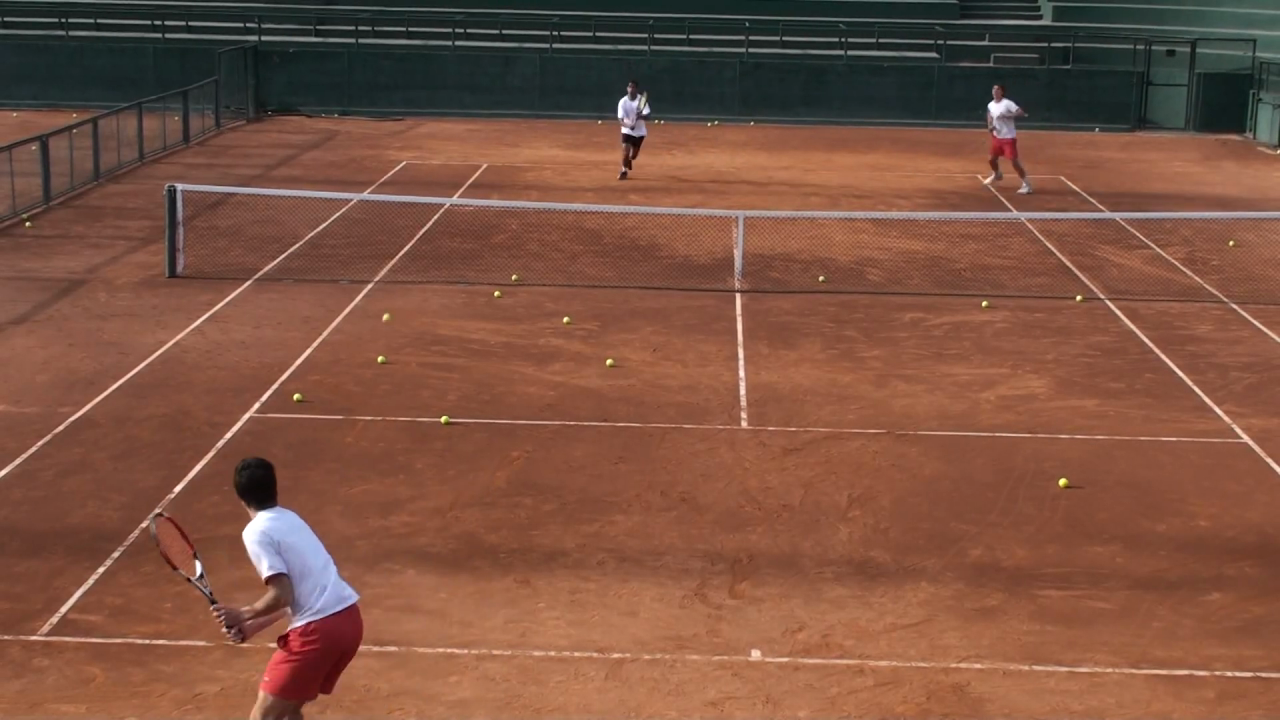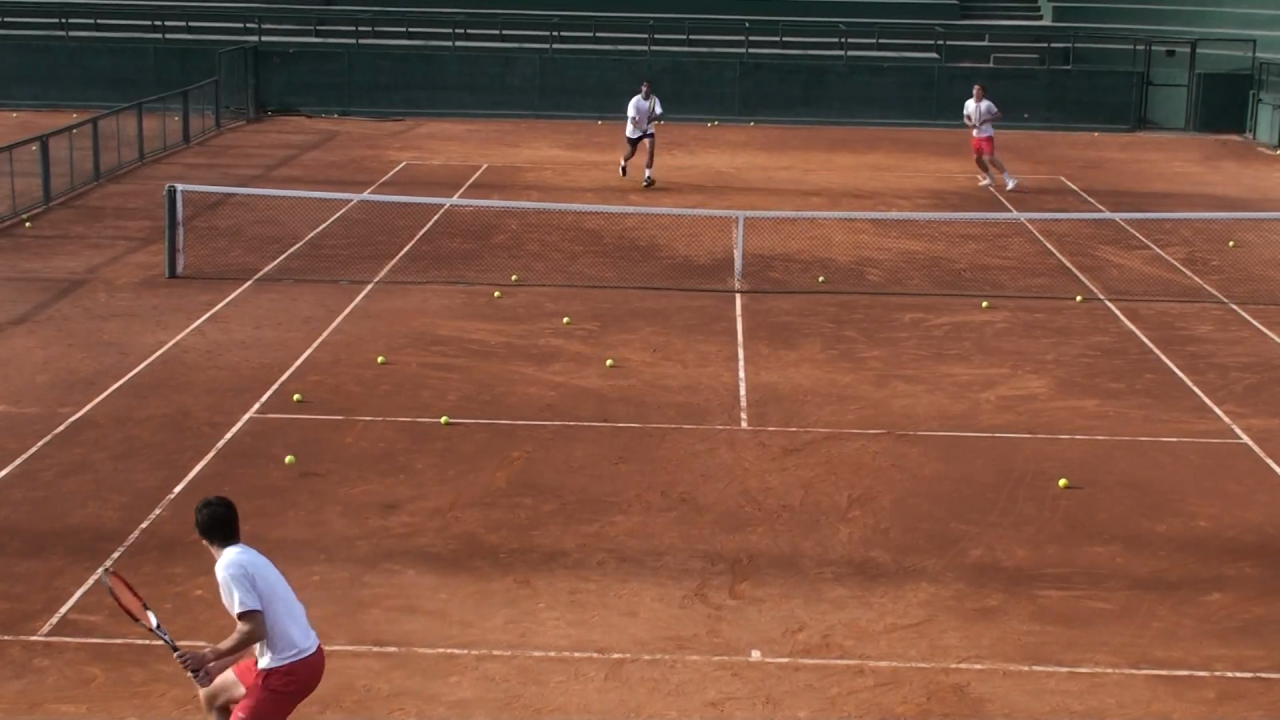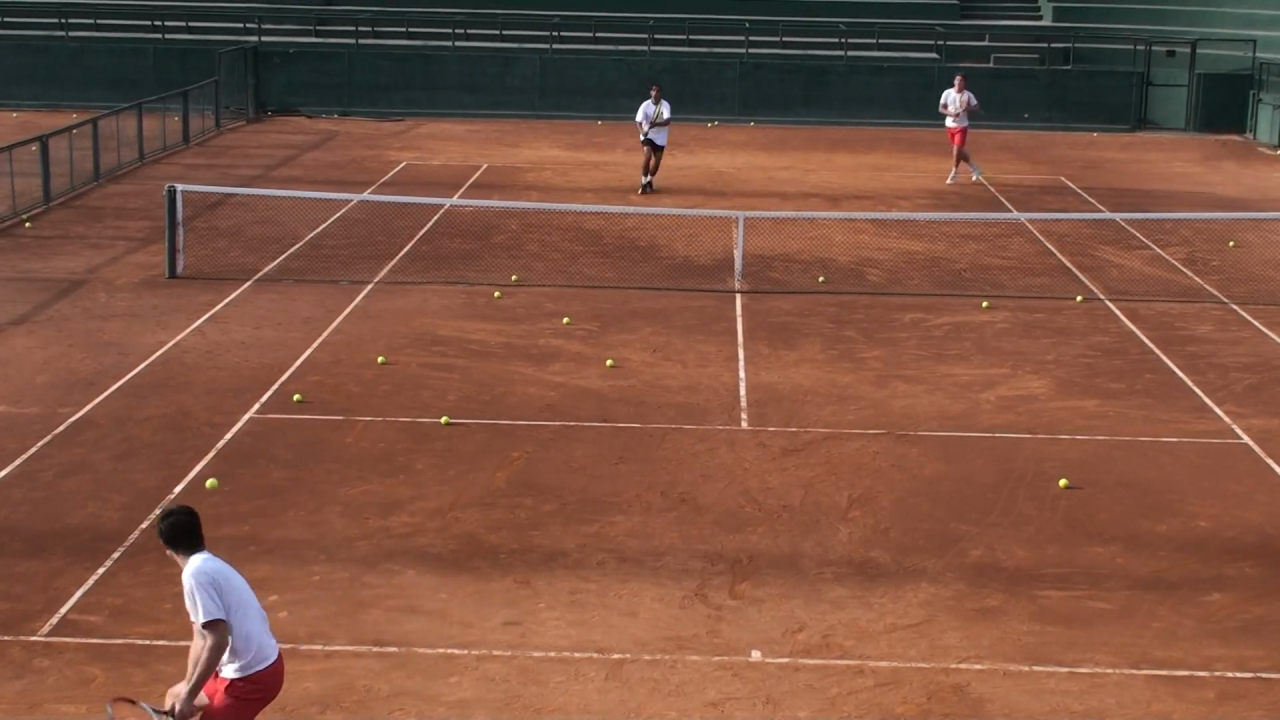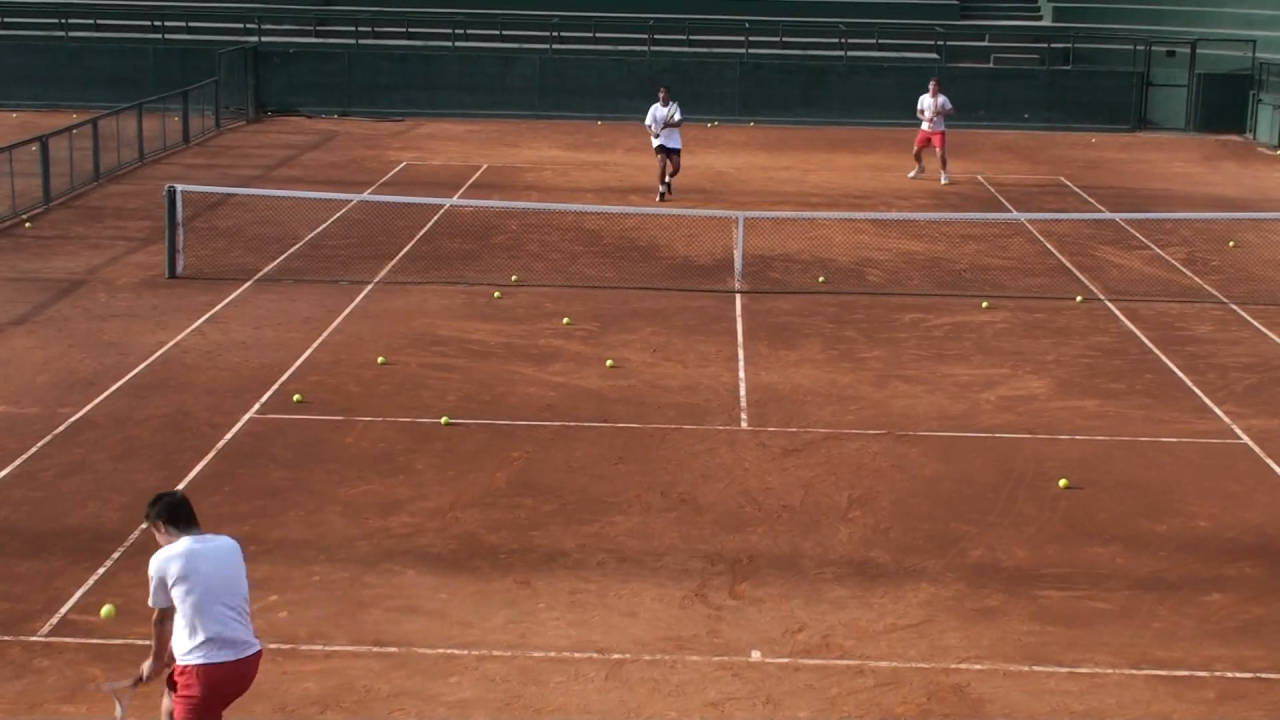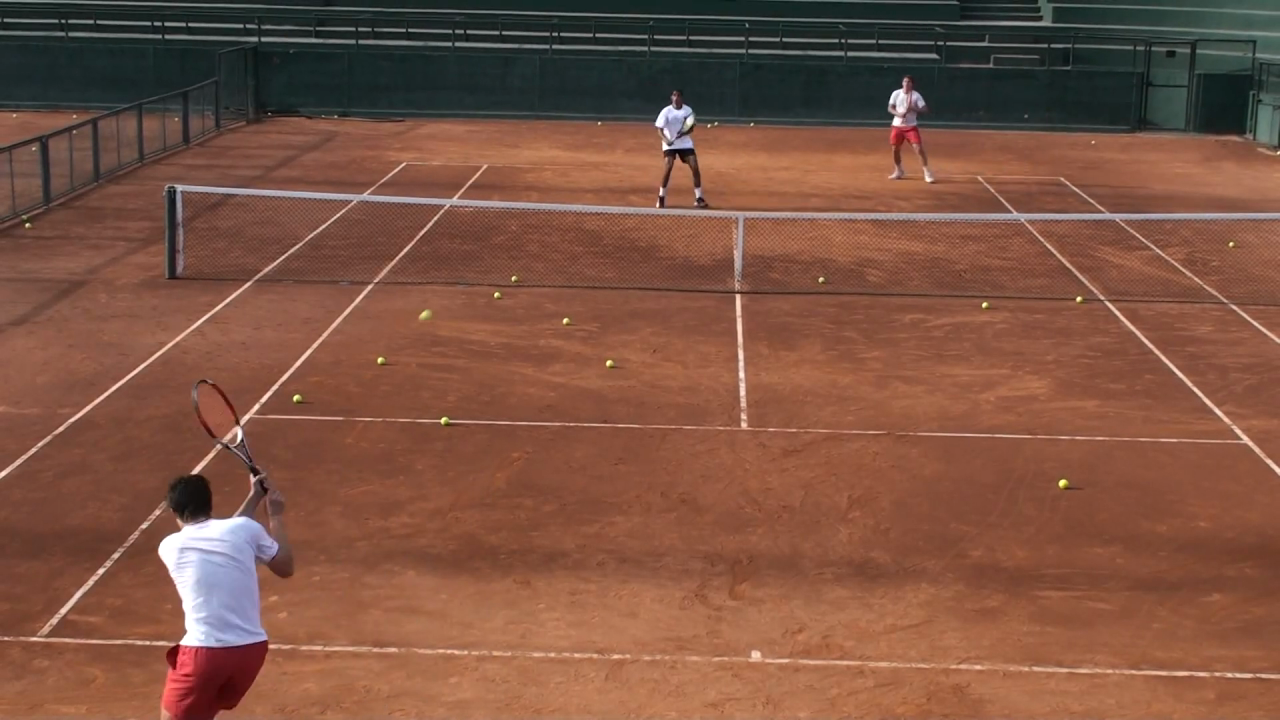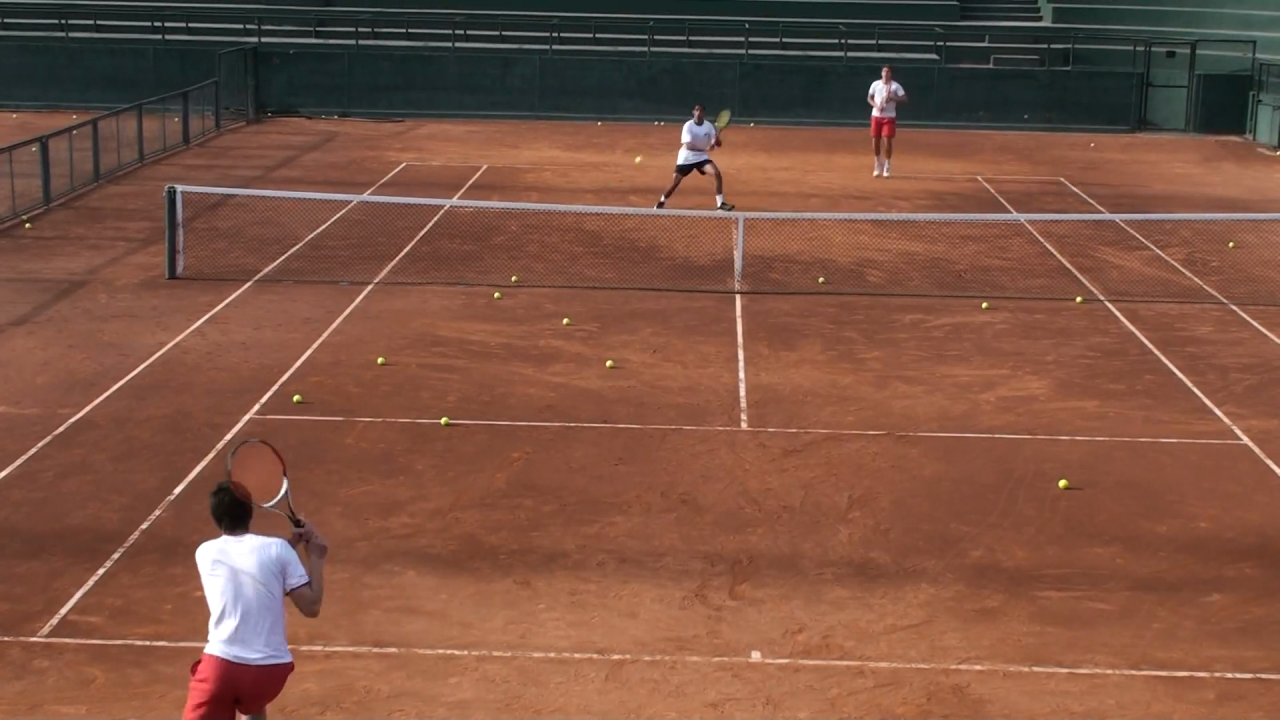
dt=0.2s
person 1, frame 1
left shoulder: (255, 533)
right shoulder: (291, 520)
left elbow: (282, 596)
left wrist: (243, 615)
right wrist: (252, 626)
left hip: (318, 630)
right hip: (348, 619)
person 1, frame 2
left shoulder: (228, 566)
right shoulder: (248, 557)
left elbow: (253, 630)
right elbow: (257, 628)
left wrist: (209, 657)
right wrist: (216, 666)
left hip: (288, 668)
right hip: (307, 657)
right knee: (210, 695)
person 1, frame 3
left shoulder: (195, 574)
right shoulder: (211, 566)
left elbow: (218, 641)
right elbow: (202, 639)
left wrist: (189, 694)
right wrist: (187, 691)
left hip: (250, 678)
right hip: (263, 665)
right knee: (175, 699)
person 1, frame 4
left shoulder: (163, 561)
right shoulder: (230, 546)
left elbow: (162, 620)
left wrist: (155, 661)
left hip: (207, 669)
right hip: (247, 659)
person 1, frame 5
left shoulder: (169, 547)
right shoulder: (245, 528)
right elbow: (285, 569)
left wrist: (253, 499)
right wrist: (275, 515)
left hip: (202, 655)
right hip: (250, 650)
person 1, frame 6
left shoulder: (204, 553)
right shoulder: (278, 550)
right elbow: (311, 608)
right wrist: (318, 561)
left hip: (221, 665)
right hip: (271, 667)
